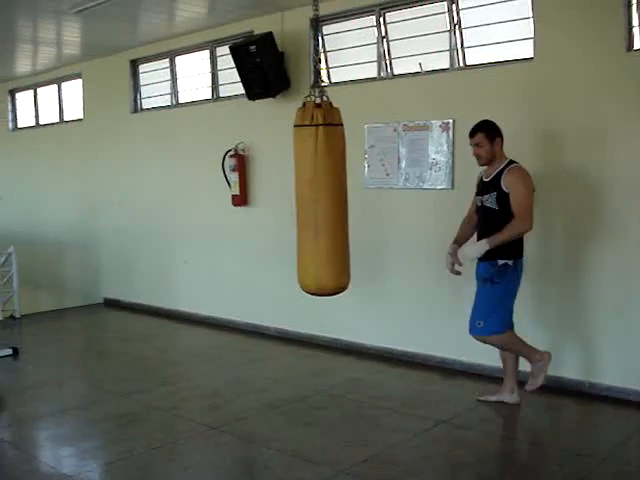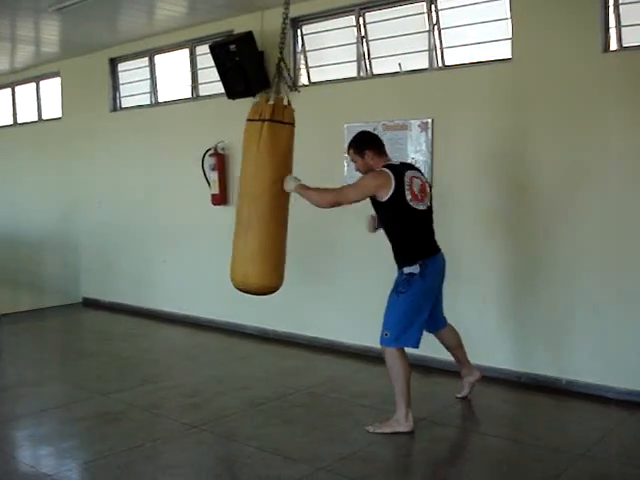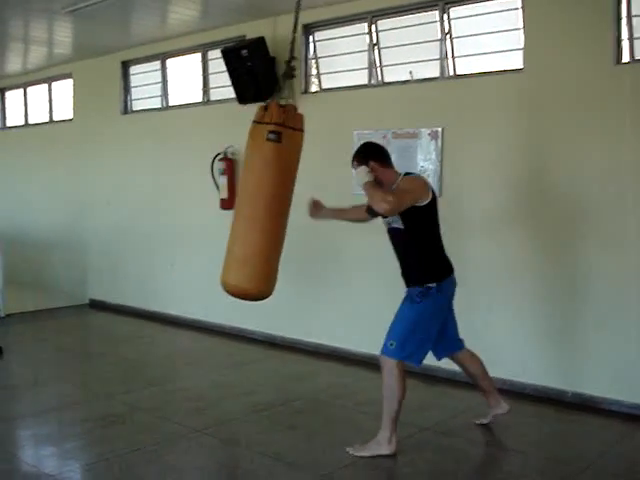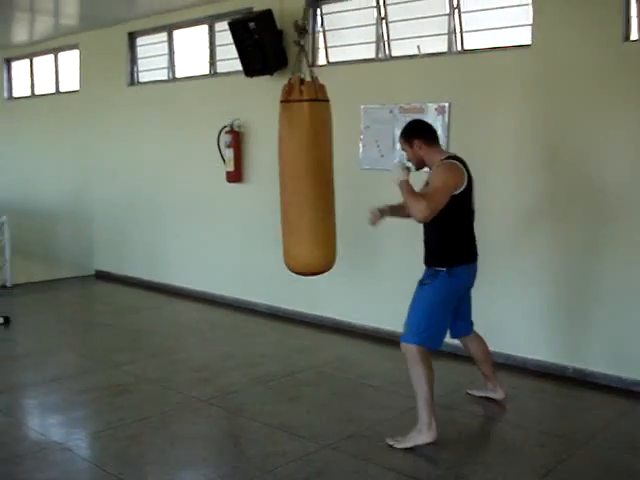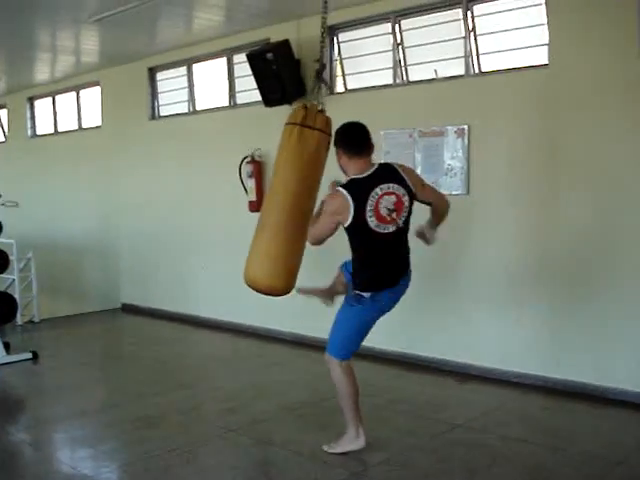
dt=1s
person 1, frame 1
left shoulder: (515, 175)
right shoulder: (484, 177)
left elbow: (523, 223)
right elbow: (473, 217)
left wrist: (485, 243)
right wrist: (455, 246)
left hip: (503, 264)
right hip: (487, 263)
left knee: (484, 329)
right knee: (501, 327)
left ankle: (536, 358)
right ankle: (510, 388)
person 1, frame 2
left shoulder: (379, 178)
right shoulder: (412, 172)
left elbow: (329, 200)
left wrist: (296, 186)
right wrist: (383, 220)
left hip: (416, 271)
right hip: (432, 261)
left knee: (391, 343)
right knee: (436, 323)
left ankle: (402, 418)
right ankle: (467, 371)
person 1, frame 3
left shoulder: (412, 184)
right shoulder: (398, 189)
left elbow: (387, 205)
right elbow: (366, 211)
left wrist: (366, 182)
right wrist: (326, 212)
left hip: (430, 287)
right hip: (436, 284)
left knee: (391, 358)
right knee: (453, 349)
left ankle: (386, 439)
right ankle: (495, 401)
person 1, frame 4
left shoulder: (448, 171)
right shoulder: (447, 169)
left elbow: (423, 212)
right elbow: (429, 212)
left wrist: (402, 181)
right wrist: (387, 209)
left hip: (446, 271)
right hip: (463, 266)
left knee: (412, 345)
right knee: (464, 330)
left ankle: (425, 428)
right ankle: (492, 386)
person 1, frame 5
left shoulder: (342, 197)
right shoulder: (400, 174)
left elbow: (314, 237)
right elbow: (441, 203)
right wrist: (430, 228)
left hip: (371, 293)
right hip: (400, 278)
left knee: (336, 359)
right knee: (348, 268)
left ankle: (355, 436)
right ankle: (328, 292)
